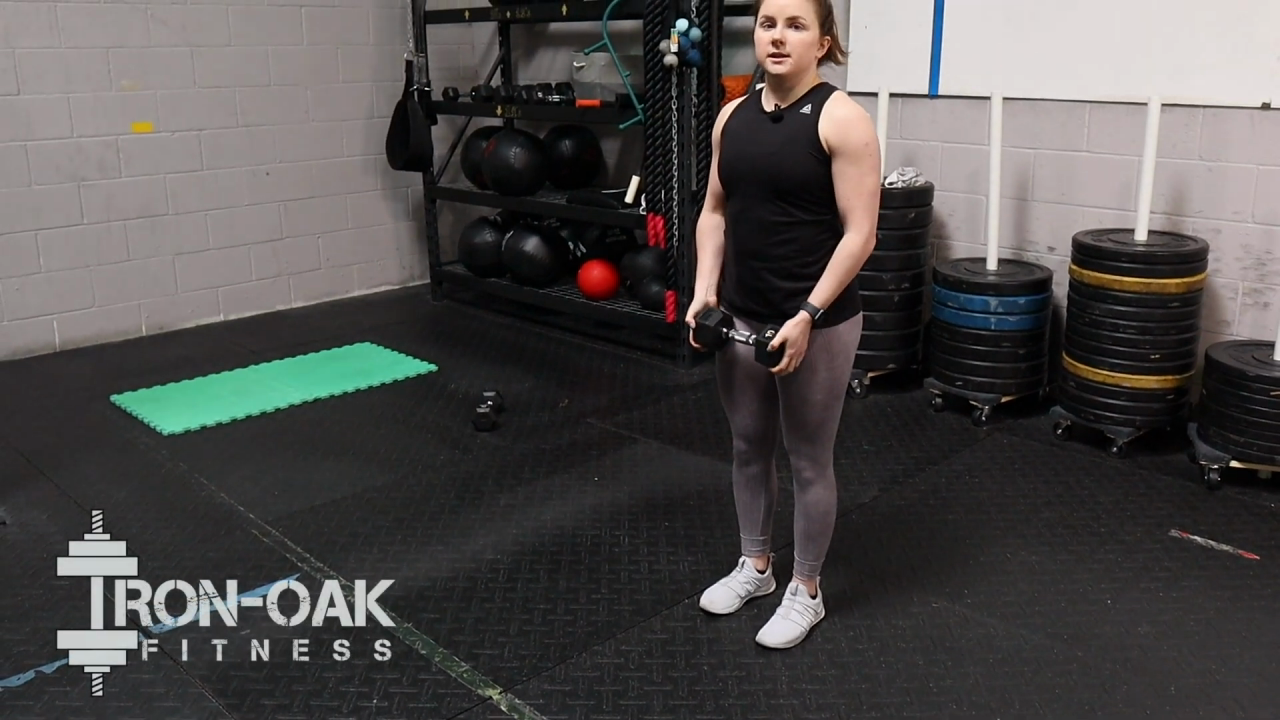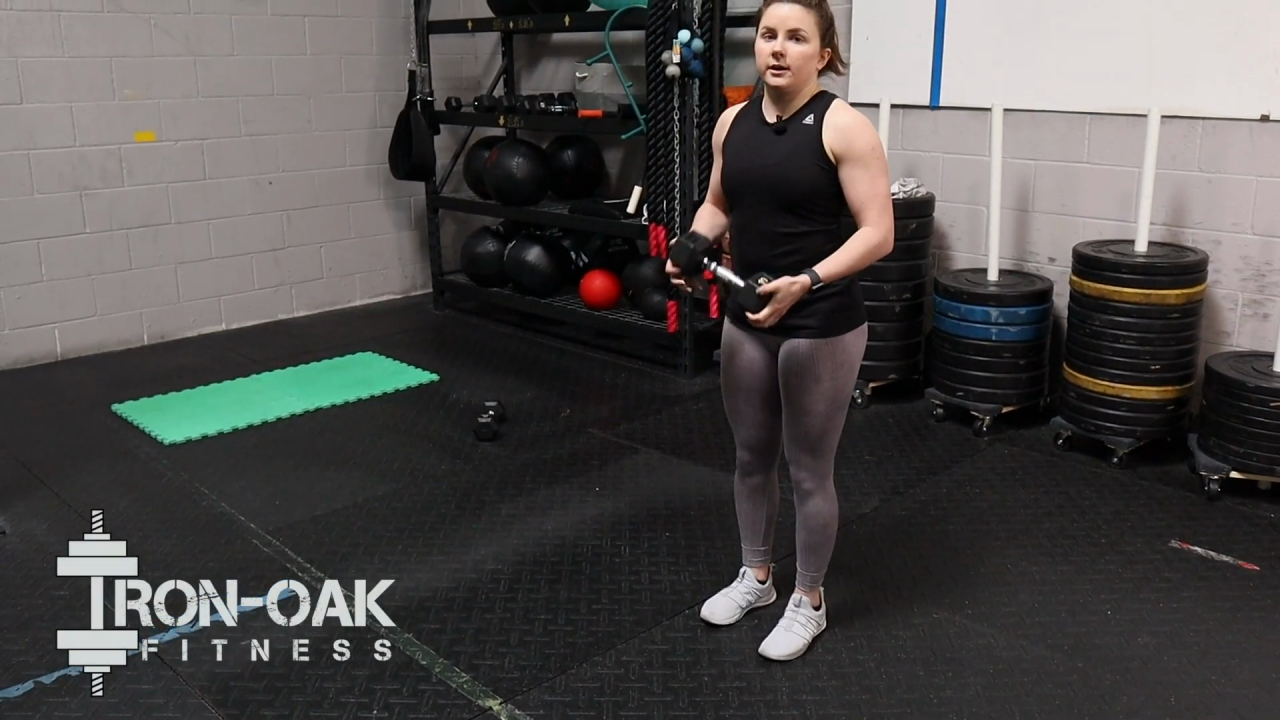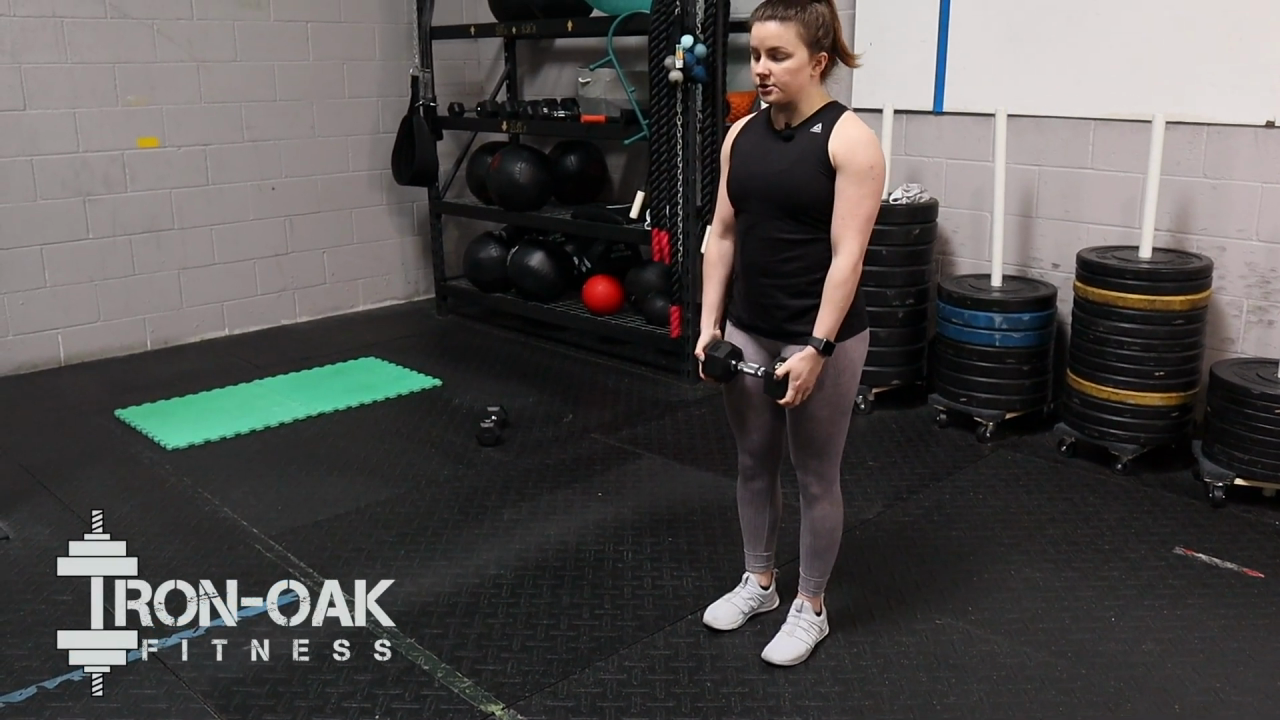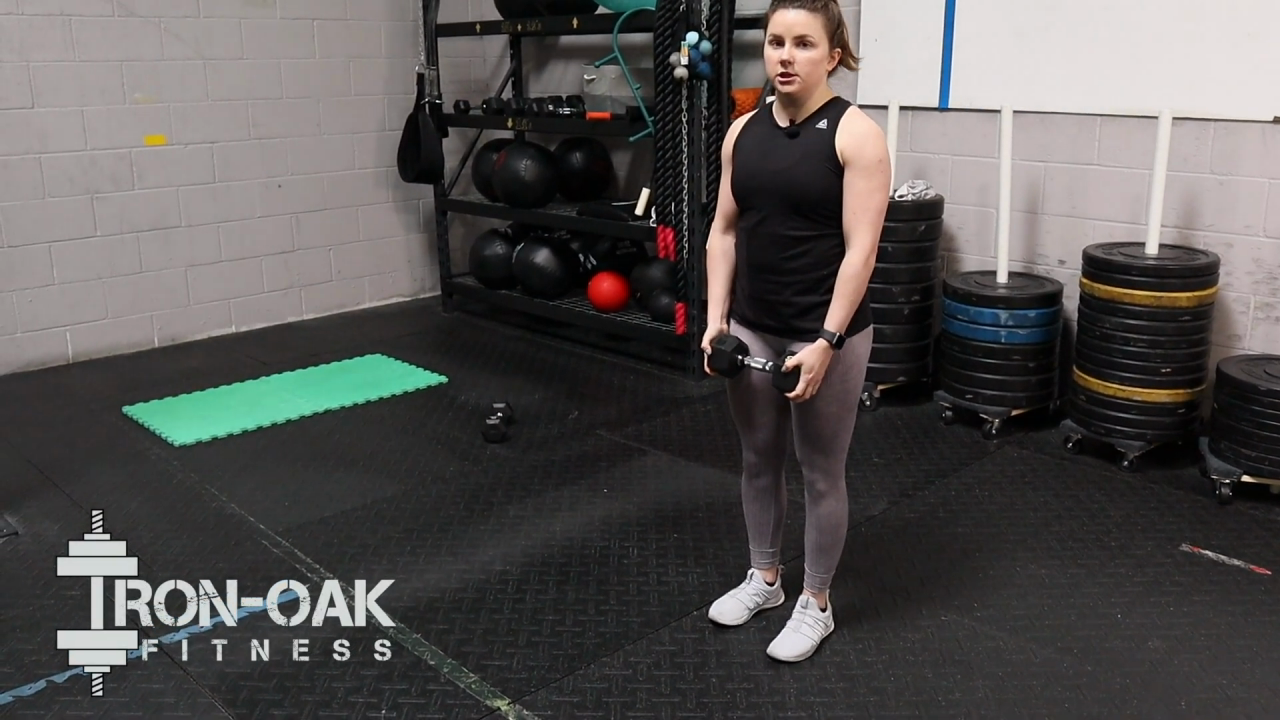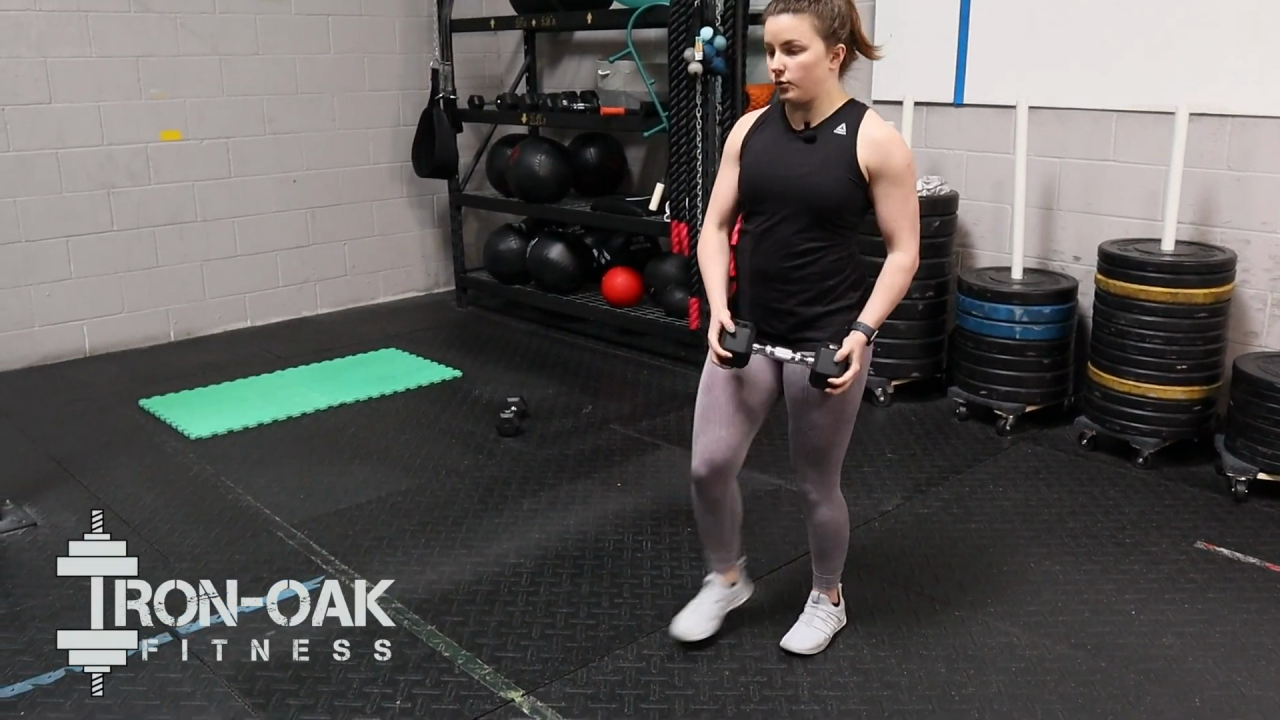
dt=1s
person 1, frame 1
left shoulder: (840, 118)
right shoulder: (733, 115)
left elbow: (859, 233)
left wrist: (808, 316)
right wrist: (705, 290)
left hip: (816, 320)
right hip: (742, 314)
left knee: (808, 460)
right knee: (748, 446)
left ankle: (805, 591)
right ankle: (754, 565)
person 1, frame 2
left shoulder: (842, 125)
right shoulder: (733, 121)
left elbow: (879, 232)
left wrist: (806, 281)
right wrist: (692, 240)
left hip: (821, 327)
right hip: (746, 320)
left knee: (809, 470)
right knee: (750, 456)
left ankle: (809, 602)
right ankle: (755, 576)
person 1, frame 3
left shoulder: (849, 138)
right shoulder: (741, 134)
left elbow: (847, 254)
right elbow: (723, 235)
left wrist: (816, 349)
right wrist: (709, 322)
left hip: (820, 335)
right hip: (748, 329)
left knee: (815, 476)
right knee: (753, 462)
left ankle: (810, 608)
right ankle: (757, 581)
person 1, frame 4
left shoulder: (855, 133)
right shoulder: (743, 131)
left elbow: (861, 249)
right elbow: (724, 232)
left wrist: (826, 342)
right wrist: (716, 317)
left hip: (826, 333)
right hip: (753, 327)
left knee: (820, 472)
right knee: (758, 459)
left ankle: (815, 604)
right ankle: (763, 578)
person 1, frame 5
left shoulder: (874, 141)
right shoulder: (750, 130)
left elbow: (903, 252)
right elbow: (715, 228)
left wrist: (862, 332)
right wrist: (718, 308)
left hip: (826, 343)
right hip: (749, 334)
left knee: (816, 484)
right knee: (708, 465)
left ankle: (828, 600)
right ankle: (725, 579)
